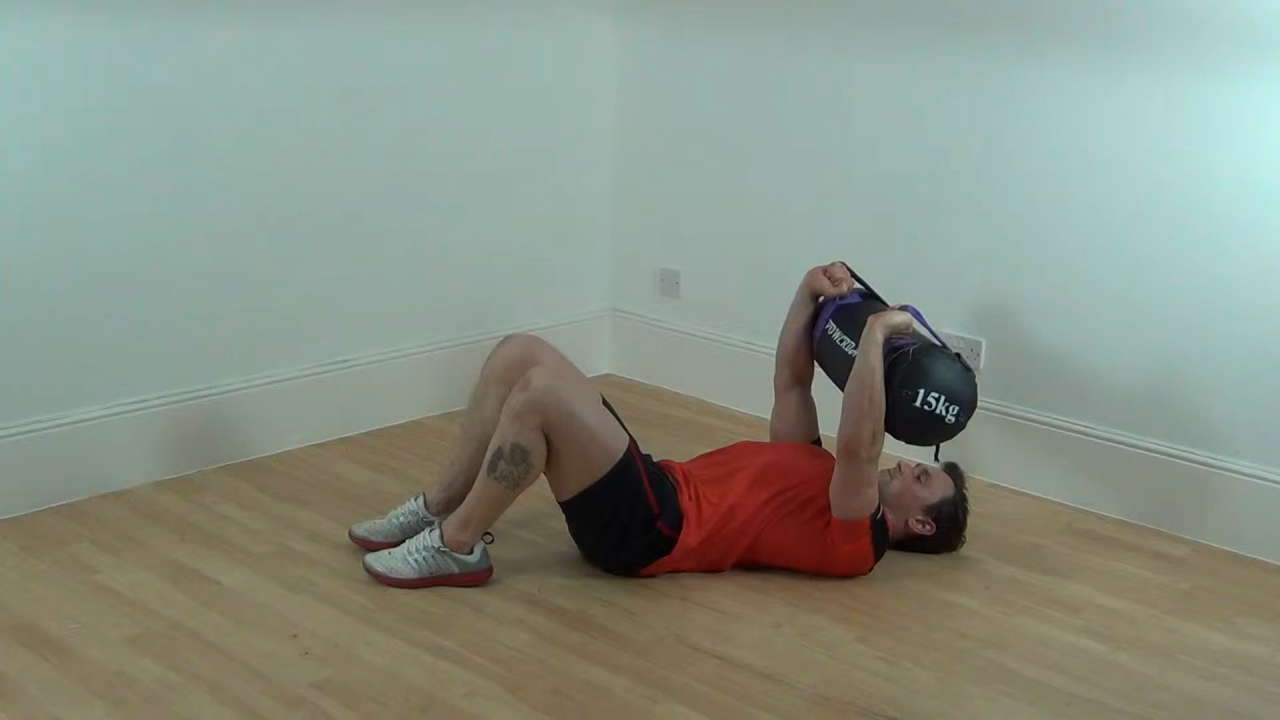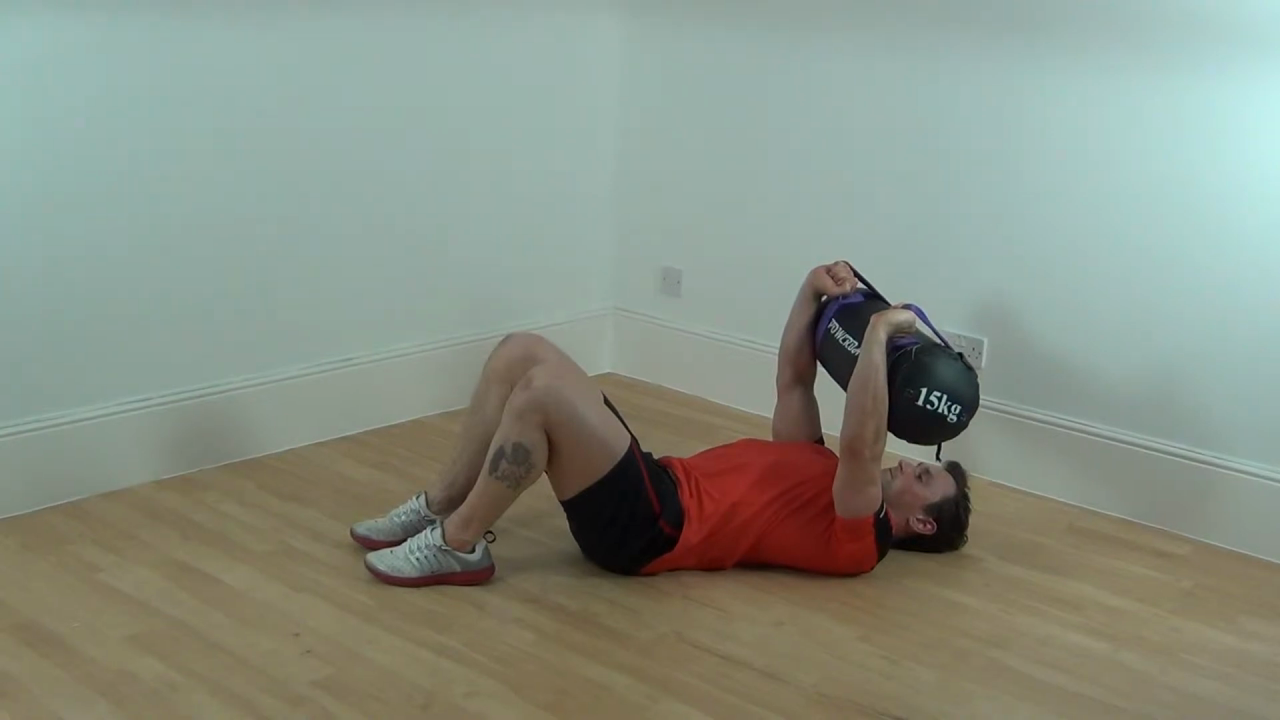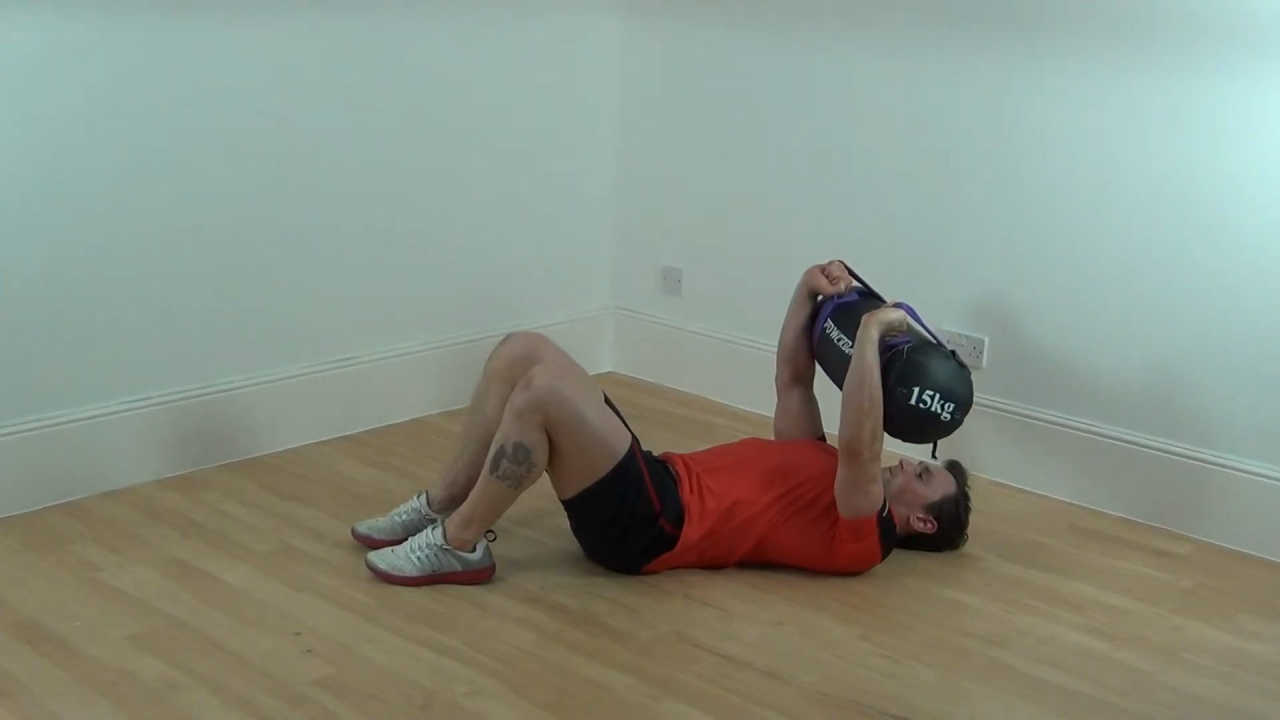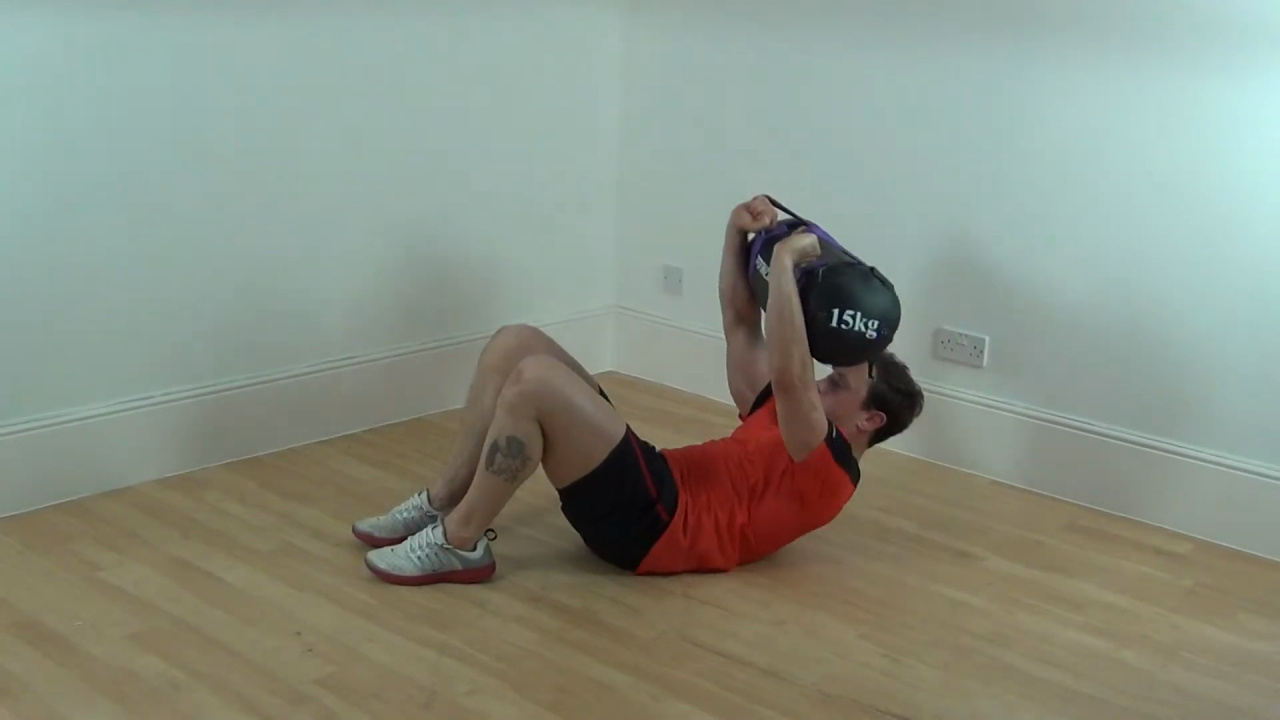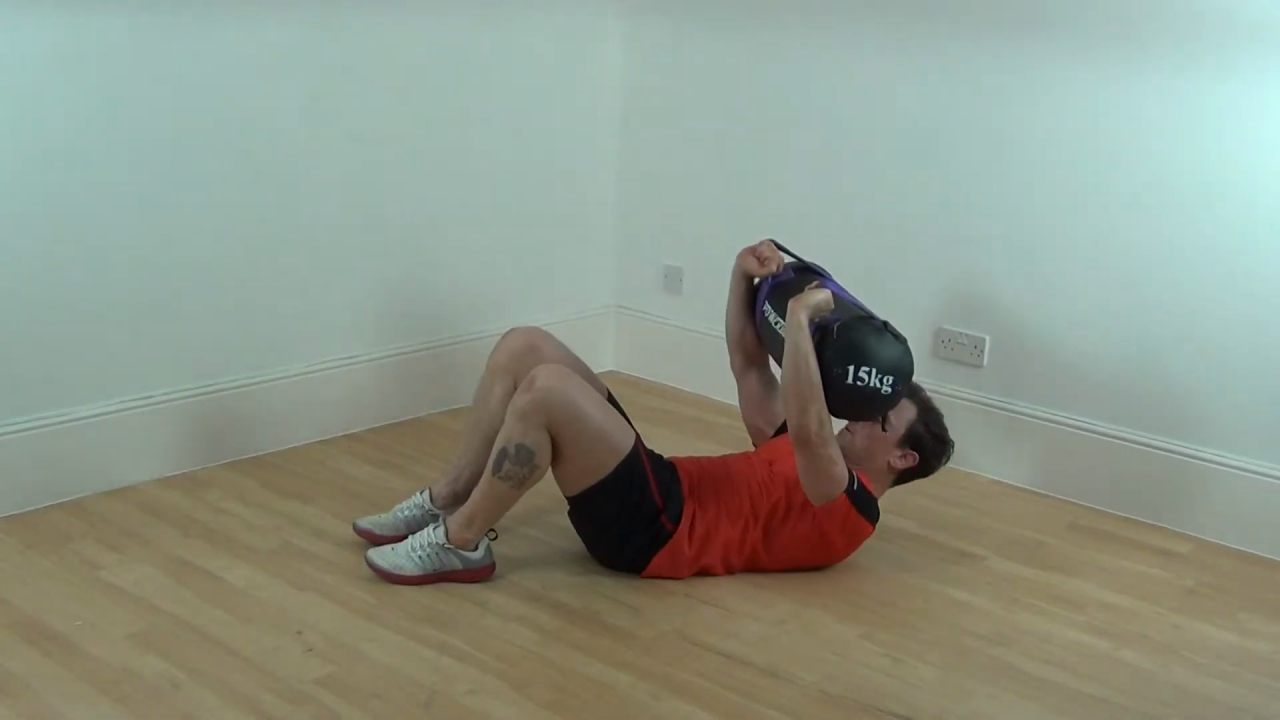
dt=1s
person 1, frame 1
left shoulder: (854, 540)
right shoulder: (821, 474)
left elbow: (858, 447)
right elbow: (790, 382)
left wrist: (875, 336)
right wrist: (810, 292)
left hip: (647, 528)
right hip: (652, 486)
left knee: (540, 389)
right knee: (519, 352)
left ankle: (457, 545)
right ankle: (438, 508)
person 1, frame 2
left shoulder: (857, 538)
right shoulder: (823, 474)
left elbow: (860, 445)
right elbow: (793, 382)
left wrist: (878, 335)
right wrist: (813, 289)
left hip: (649, 527)
right hip: (653, 484)
left knee: (542, 390)
right knee: (521, 351)
left ankle: (458, 545)
right ankle: (439, 506)
person 1, frame 3
left shoulder: (859, 537)
right shoulder: (823, 471)
left elbow: (860, 444)
right elbow: (792, 380)
left wrist: (870, 335)
right wrist: (808, 290)
left hip: (647, 525)
right hip: (652, 482)
left knee: (542, 388)
right knee: (521, 350)
left ankle: (459, 544)
right ankle: (439, 505)
person 1, frame 4
left shoulder: (827, 471)
right shoulder: (786, 424)
left elbow: (791, 374)
right elbow: (741, 325)
left wrist: (785, 262)
right wrist: (738, 234)
left hip: (646, 523)
right hip: (642, 488)
left knee: (533, 379)
right knee: (514, 342)
left ankle: (459, 543)
right ankle: (441, 503)
person 1, frame 5
left shoulder: (848, 511)
right shoulder: (808, 459)
left elbow: (808, 427)
right elbow: (748, 365)
left wrist: (799, 316)
right wrist: (743, 274)
left hip: (653, 528)
right hip: (651, 488)
left knee: (544, 388)
right knee: (522, 346)
left ankle: (460, 542)
right ankle: (443, 502)
